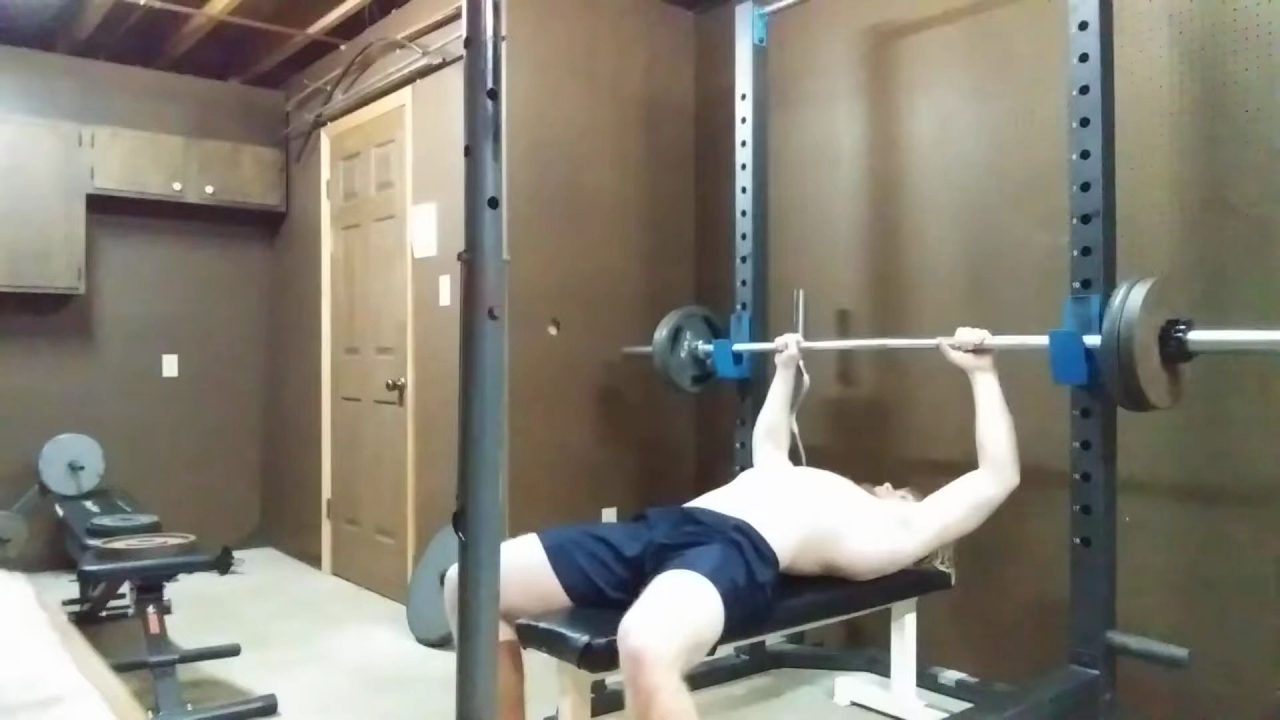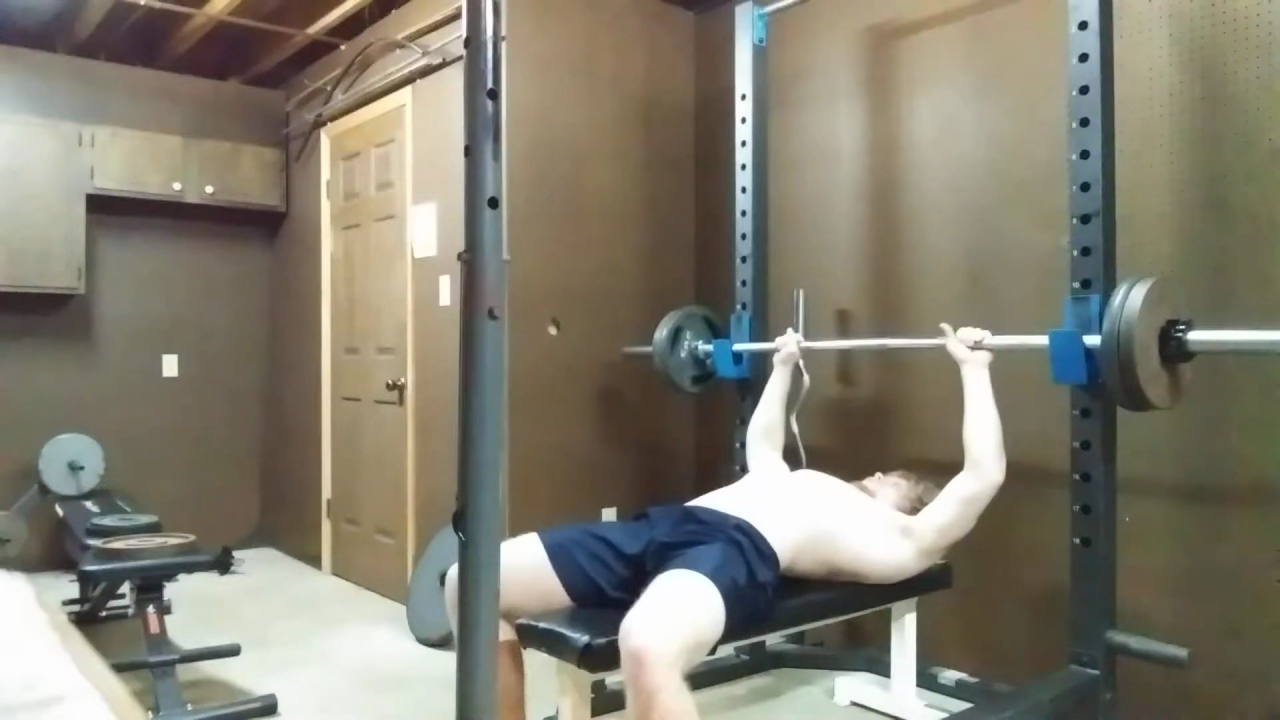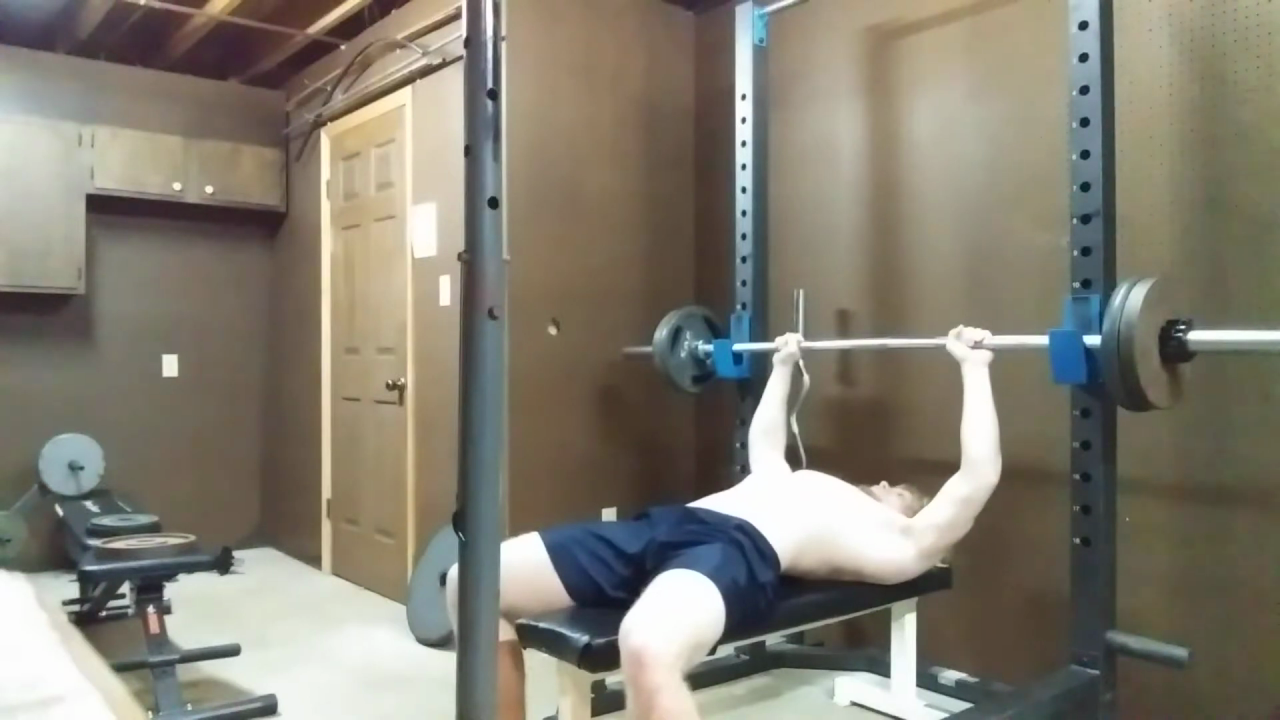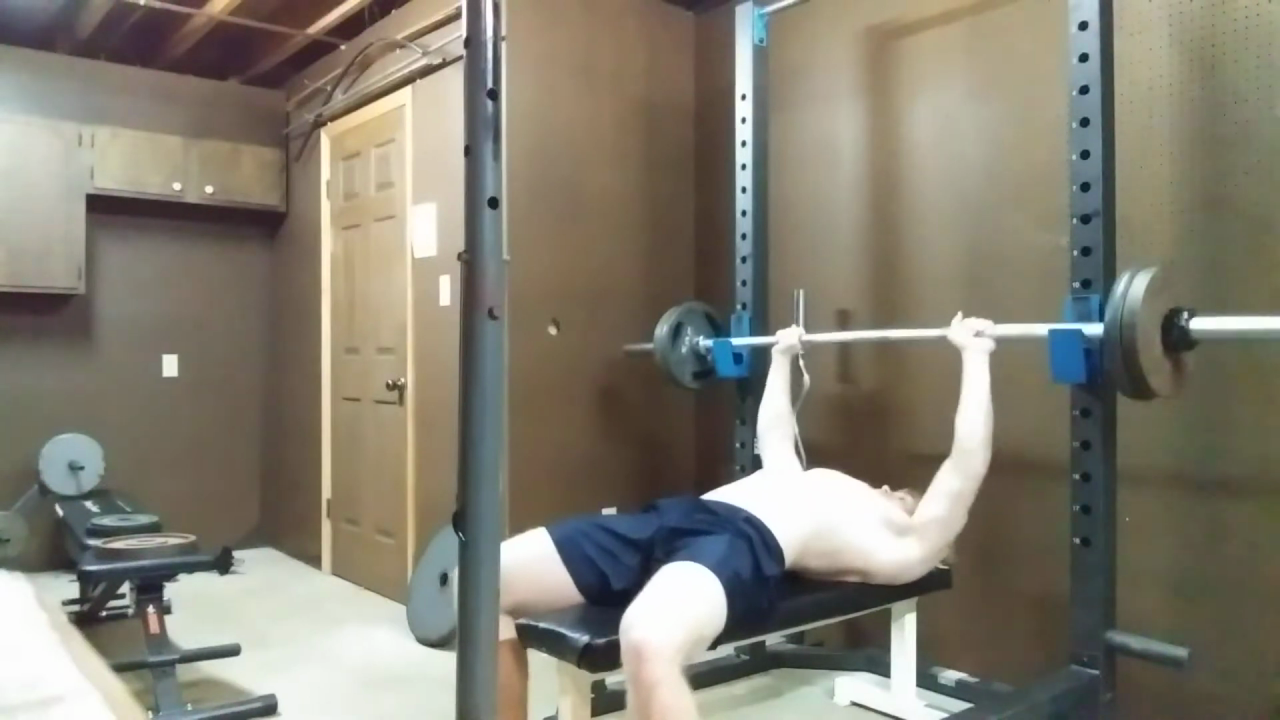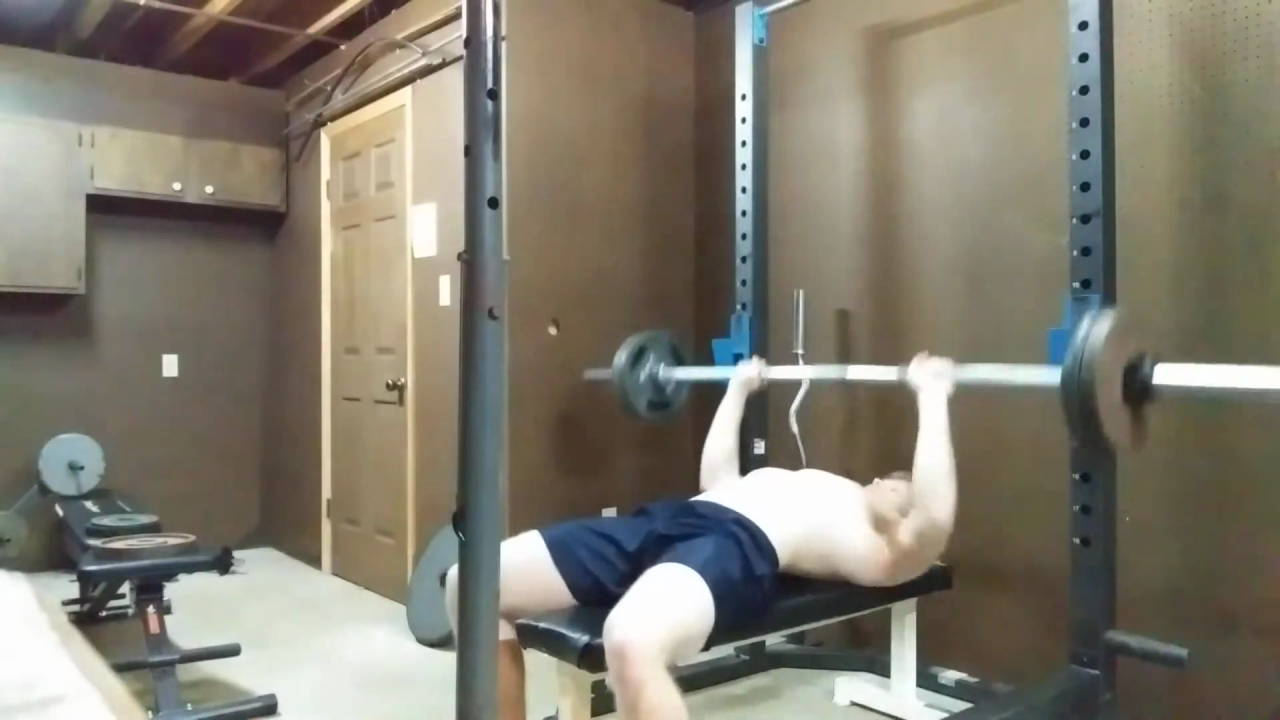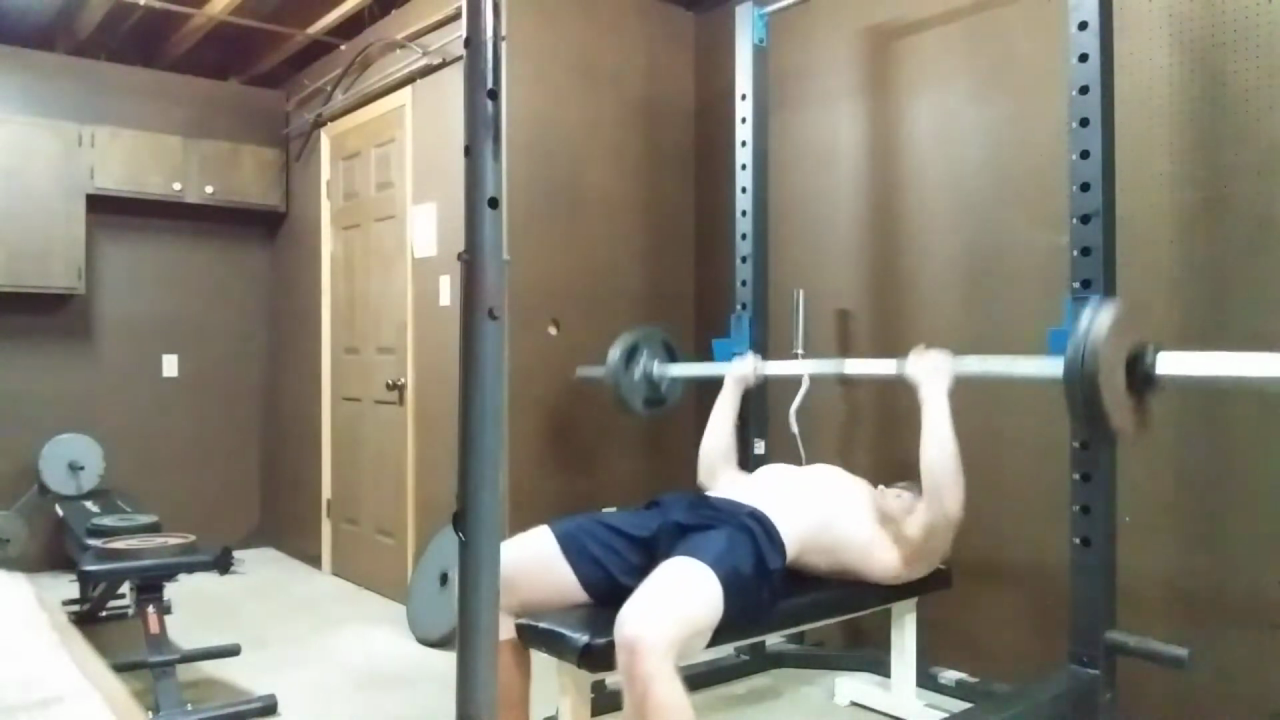
dt=0.7s
person 1, frame 1
left shoulder: (901, 528)
right shoulder: (817, 500)
left elbow: (998, 476)
right elbow: (767, 446)
left wrist: (981, 372)
right wrist: (785, 368)
left hip: (740, 550)
right hip: (670, 526)
left knee: (645, 647)
person 1, frame 2
left shoulder: (902, 540)
right shoulder: (805, 495)
left elbow: (983, 475)
right elbow: (761, 446)
left wrist: (973, 370)
right wrist: (782, 368)
left hip: (742, 551)
right hip: (670, 526)
left knee: (647, 648)
person 1, frame 3
left shoulder: (904, 542)
right shoulder: (811, 495)
left elbow: (978, 475)
right elbow: (764, 446)
left wrist: (973, 367)
right wrist: (783, 366)
right hip: (672, 525)
left knee: (647, 648)
person 1, frame 4
left shoulder: (906, 548)
right shoulder: (817, 498)
left elbow: (964, 467)
right elbow: (774, 440)
left wrist: (974, 357)
right wrist: (781, 358)
left knee: (647, 642)
person 1, frame 5
left shoulder: (890, 556)
right shoulder: (824, 511)
left elbow: (935, 515)
right elbow: (717, 478)
left wrist: (931, 398)
right wrist: (738, 390)
left knee: (631, 642)
person 1, frame 6
left shoulder: (900, 554)
right shoulder: (820, 506)
left elbow: (946, 508)
right elbow: (714, 474)
left wrist: (933, 393)
right wrist: (734, 387)
left knee: (642, 638)
